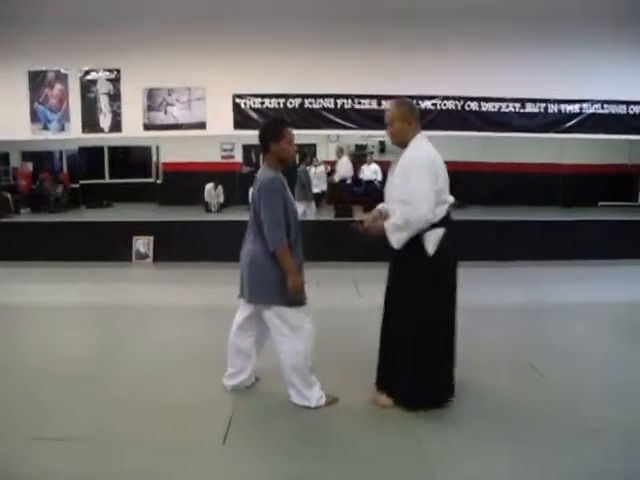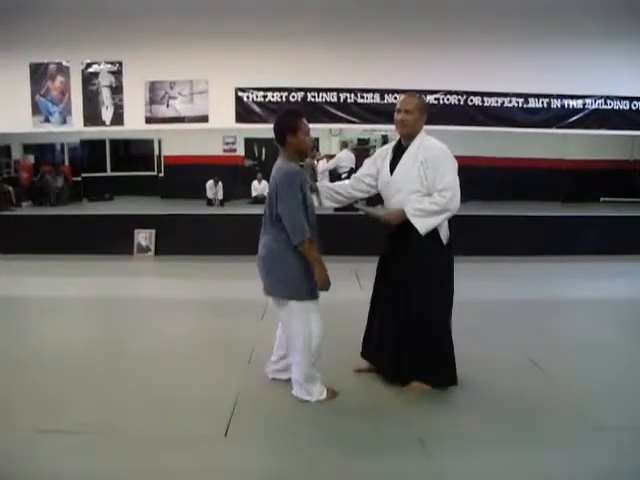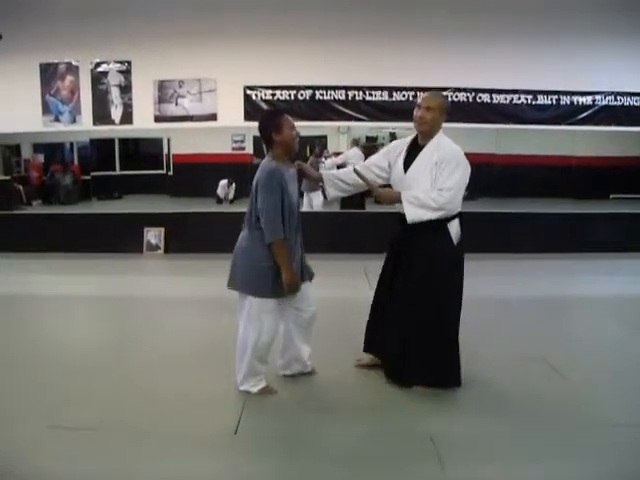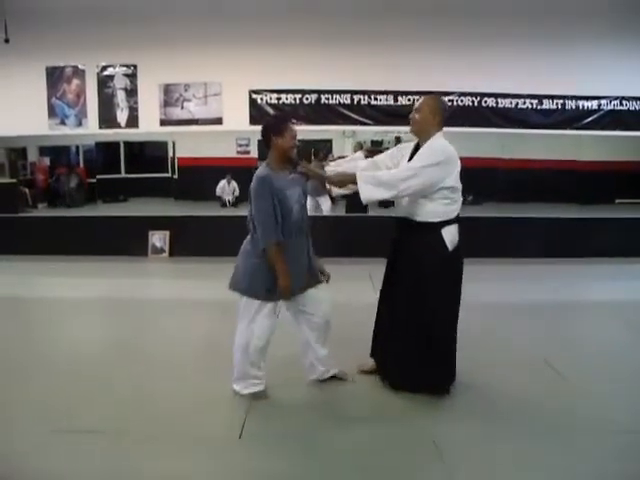
dt=1s
person 1, frame 1
left shoulder: (418, 158)
right shoulder: (416, 154)
left elbow: (418, 212)
right elbow: (402, 200)
left wrist: (385, 227)
right wrist: (379, 213)
left hip: (424, 246)
right hip: (420, 243)
left knee: (415, 319)
right knee: (417, 316)
left ankle: (406, 389)
right ankle: (422, 383)
person 1, frame 2
left shoulder: (436, 152)
right shoulder: (385, 154)
left elbow: (448, 199)
right elbow: (357, 186)
left wrist: (405, 213)
right wrist: (318, 188)
left hip: (427, 239)
right hip: (398, 236)
left knee: (426, 308)
right knee: (388, 299)
left ankle: (429, 372)
right ankle: (382, 359)
person 1, frame 3
left shoulder: (451, 154)
right shoulder: (399, 148)
left elbow: (445, 200)
right elbow: (363, 172)
left wrist: (400, 196)
right wrist: (319, 176)
left hip: (438, 239)
right hip: (409, 233)
left knee: (434, 307)
right knee: (391, 293)
left ankle: (435, 371)
right ankle: (384, 353)
person 1, frame 4
left shoulder: (442, 154)
right shoulder: (407, 150)
left elbow: (400, 180)
right elbow: (374, 166)
left wrist: (352, 178)
right wrist: (328, 174)
left hip: (436, 242)
right hip: (411, 235)
left knee: (433, 311)
right knee: (396, 299)
left ankle: (433, 375)
right ankle: (387, 360)
person 2, frame 1
left shoulder: (265, 177)
right shoulder: (273, 181)
right elbow: (275, 236)
left wrist: (291, 269)
right wrist: (292, 274)
left hip: (255, 266)
right hip: (271, 270)
left knee: (248, 323)
right knee: (296, 331)
left ankle: (237, 377)
right ankle: (307, 394)
person 2, frame 2
left shoulder: (286, 169)
right shoulder: (289, 174)
right elbow: (298, 230)
left wrist: (314, 262)
right wrist: (318, 266)
left hip: (284, 259)
right hip: (289, 261)
left knee: (292, 319)
right knee: (306, 325)
left ankle: (281, 368)
right ankle: (309, 388)
person 2, frame 3
left shoulder: (288, 169)
right shoulder: (271, 173)
right elbow: (271, 229)
left wrist: (296, 261)
right wrist: (286, 268)
left hip: (284, 257)
right hip: (262, 261)
left knee: (303, 309)
right knee: (259, 324)
left ankle: (295, 362)
right ankle: (250, 380)
person 2, frame 4
left shoulder: (296, 177)
right shoulder: (264, 180)
right elbow: (266, 235)
left wrist: (313, 261)
right wrist: (282, 273)
left hip: (296, 262)
right hip: (264, 268)
left knee: (317, 316)
right knee: (256, 328)
left ankle: (322, 368)
right ankle: (247, 382)
